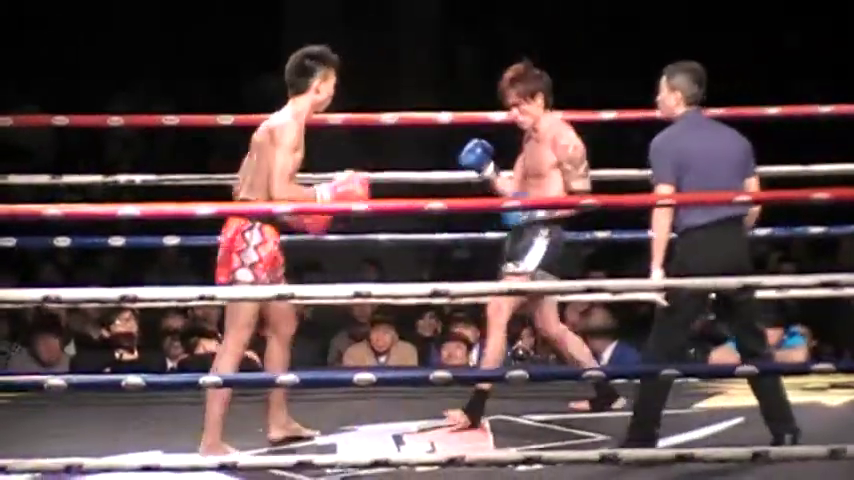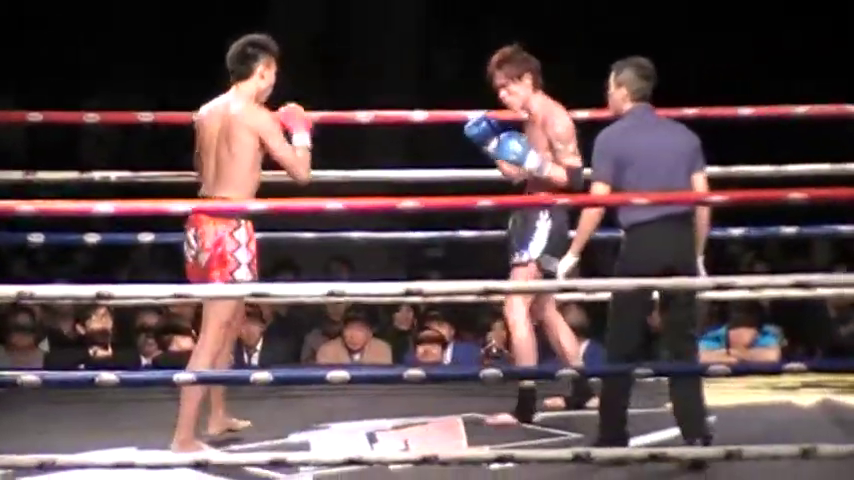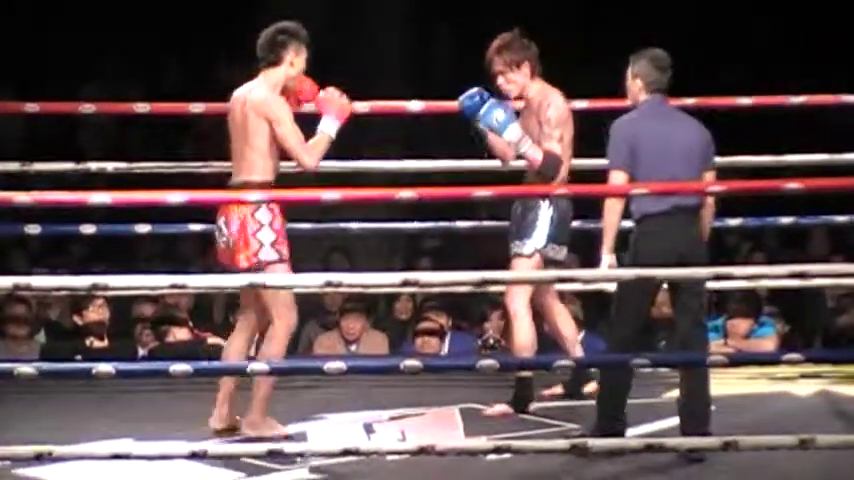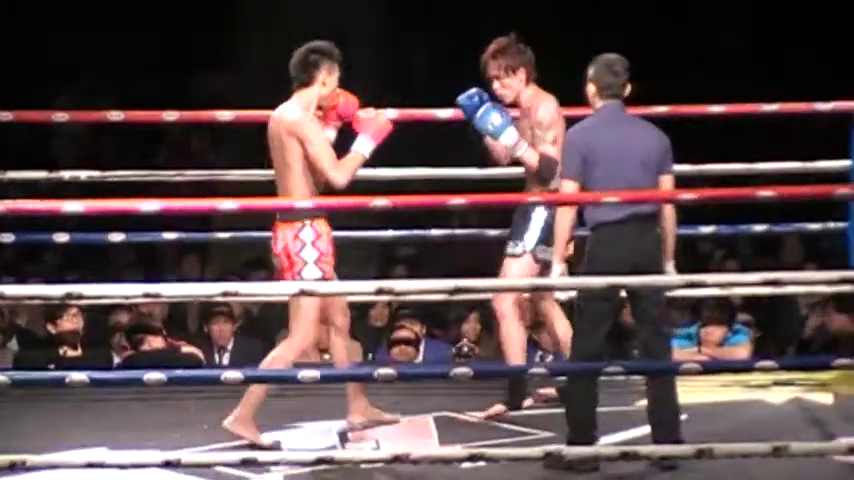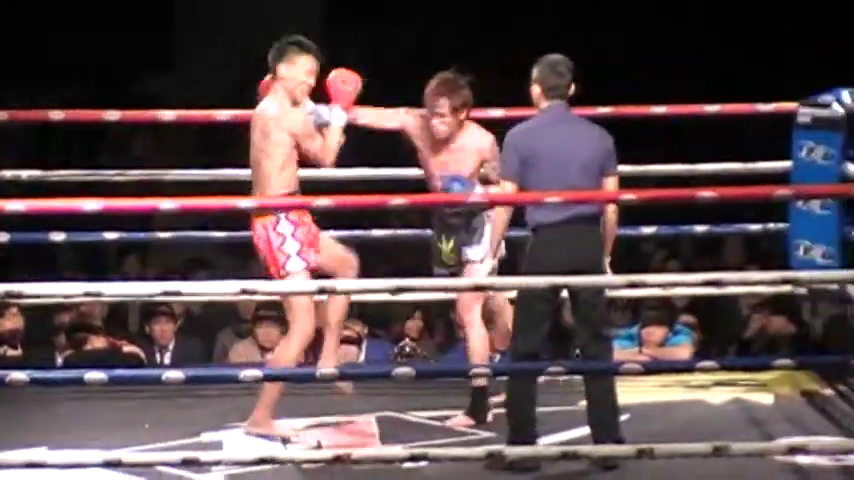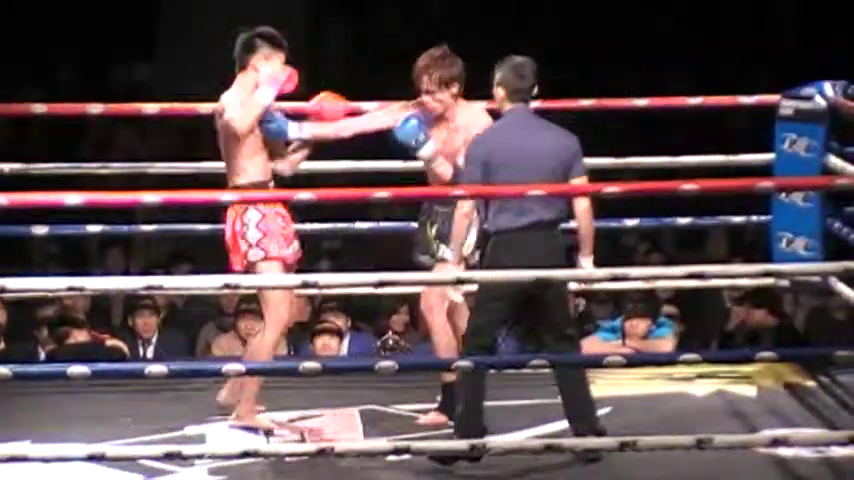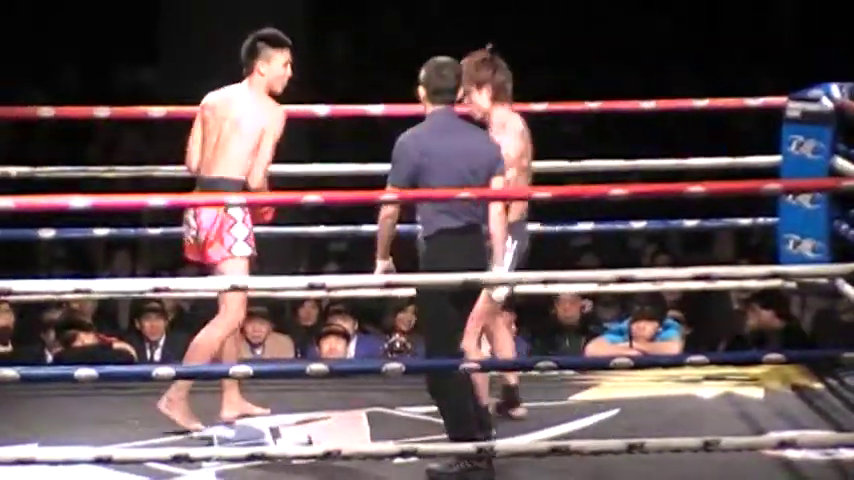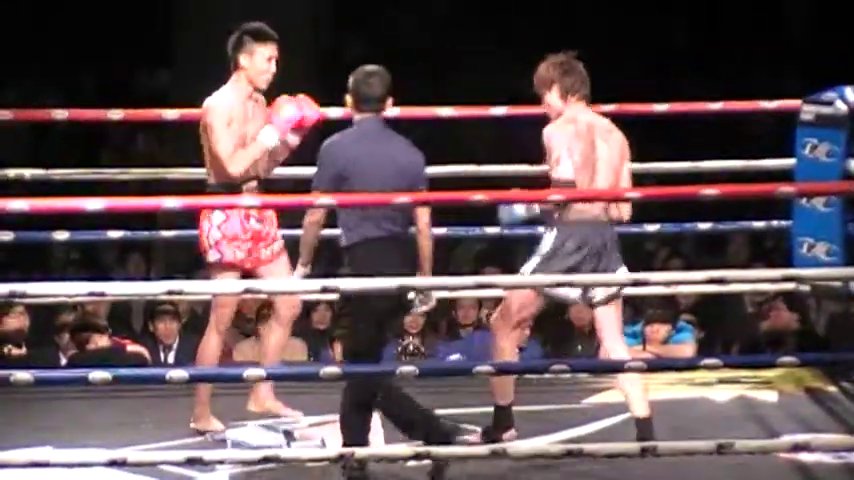
dt=0.4s
person 1, frame 1
left shoulder: (277, 123)
right shoulder: (289, 128)
left elbow: (246, 184)
right elbow: (279, 193)
left wrist: (295, 215)
right wrist: (333, 193)
left hip: (255, 233)
right hip: (252, 233)
left knee: (285, 326)
right knee: (236, 341)
left ankle: (279, 422)
right ankle: (211, 439)
person 1, frame 2
left shoulder: (207, 112)
right shoulder: (256, 116)
right elbow: (301, 173)
right wrist: (300, 132)
left hip: (204, 223)
right hip: (230, 229)
left knee: (229, 325)
right knee: (213, 337)
left ankle: (218, 416)
right ankle: (184, 437)
person 1, frame 3
left shoulder: (241, 95)
right shoulder: (270, 99)
right elbow: (307, 159)
left wrist: (291, 107)
right wrist: (331, 119)
left hip: (235, 210)
right hip: (256, 211)
left knee: (251, 317)
right knee: (284, 320)
left ankle: (223, 410)
right ankle: (255, 418)
person 1, frame 4
left shoulder: (282, 116)
right shoulder: (301, 120)
right elbow: (337, 177)
left wrist: (331, 126)
right wrist: (367, 139)
left hip: (297, 228)
right hip: (304, 230)
left knee: (339, 320)
right knee: (301, 338)
left ankle: (358, 409)
right ankle: (243, 416)
person 1, frame 5
left shoulder: (274, 109)
right shoulder: (279, 112)
left elbow: (302, 141)
right elbow: (326, 157)
left wrist: (312, 109)
right wrist: (339, 111)
left hip: (286, 219)
right hip: (280, 222)
left knee: (347, 263)
right knee: (302, 325)
left ankle: (328, 356)
right ankle: (260, 417)
person 1, frame 6
left shoulder: (252, 104)
right shoulder: (234, 101)
left elbow: (280, 167)
right elbow: (240, 127)
left wrist: (309, 137)
right wrist: (267, 90)
left hip: (270, 210)
right hip: (252, 214)
left knee: (285, 312)
right knee: (277, 317)
left ankle: (237, 386)
right ankle: (245, 411)
person 1, frame 7
left shoulder: (213, 100)
right shoulder: (271, 112)
left elbow: (193, 161)
right elbow: (255, 180)
right wrist: (266, 202)
left hip: (206, 205)
right hip: (230, 209)
left knee: (231, 309)
right knee: (232, 315)
left ankle: (232, 399)
right ankle: (176, 395)
person 1, frame 8
left shoulder: (259, 102)
right shoulder: (217, 105)
right elbow: (233, 167)
left wrist: (289, 137)
right wrist: (273, 130)
left hip: (257, 210)
right hip: (226, 213)
left knee: (288, 306)
right knee: (221, 320)
left ankle: (263, 394)
right ankle: (201, 412)
person 2, frame 1
left shoulder: (667, 141)
right shoulder: (736, 139)
left elbow: (664, 208)
right elbow: (754, 203)
left wrist: (657, 266)
left hip: (696, 249)
right hip: (735, 246)
left knee: (663, 347)
right knee: (752, 342)
left ankle: (641, 438)
right ankle: (784, 430)
person 2, frame 2
left shoulder: (612, 137)
right shoulder: (684, 135)
left elbow: (597, 204)
right elbow: (703, 200)
left wrist: (572, 253)
right wrist: (698, 255)
left hip: (641, 244)
right hip: (681, 242)
left knee: (623, 346)
right knee: (683, 344)
left ankle: (612, 439)
right ankle: (696, 435)
person 2, frame 3
left shoulder: (626, 127)
right shoulder: (697, 130)
left elbow: (617, 194)
right elbow: (708, 198)
left wrist: (607, 250)
left hip: (651, 235)
right hip: (690, 235)
left knee: (622, 334)
right knee: (693, 336)
left ankle: (608, 429)
right ankle: (696, 433)
person 2, frame 4
left shoulder: (580, 135)
right shoulder: (654, 135)
left elbow: (568, 203)
right elbow: (667, 204)
left wrist: (558, 259)
right wrist: (667, 258)
left hip: (606, 244)
right hip: (646, 243)
left knee: (587, 348)
right knee: (656, 343)
left ankle: (581, 446)
right ankle: (668, 441)
person 2, frame 5
left shoulder: (521, 136)
right shoulder: (599, 137)
left elbow: (505, 203)
right elbow: (610, 206)
left wrist: (490, 254)
right wrist: (603, 254)
left hip: (546, 245)
right hip: (587, 243)
left knee: (527, 347)
right knee: (596, 344)
left ankle: (522, 446)
right ankle: (608, 442)
person 2, frame 6
left shoulder: (485, 141)
right shoulder: (564, 140)
left elbow: (465, 208)
right elbow: (582, 205)
left wrist: (454, 262)
right wrist: (586, 255)
left hip: (508, 249)
right hip: (551, 247)
left knee: (478, 344)
right knee: (563, 342)
left ankle: (467, 437)
right ankle: (588, 432)
person 2, frame 7
left shoulder: (412, 141)
right shoulder: (485, 143)
left elbow: (390, 210)
right elbow: (497, 210)
left wrist: (383, 258)
right wrist: (498, 265)
left hip: (440, 253)
right hip: (474, 251)
left knee: (442, 354)
right knee: (451, 345)
right ankle: (478, 430)
person 2, frame 8
left shoulder: (336, 148)
right shoulder: (410, 152)
left elbow: (316, 215)
right elbow: (423, 223)
left wrist: (304, 263)
right wrist: (425, 278)
left hip: (365, 262)
right hip: (399, 261)
left knee: (365, 365)
right knee: (361, 359)
left ankle: (436, 436)
person 3, frame 1
left shoulder: (564, 139)
right shoulder: (531, 138)
left elbow: (581, 198)
right elbow: (513, 190)
left wrist: (535, 209)
right wrist: (486, 169)
left hip: (543, 235)
right hip: (530, 235)
left knee: (497, 313)
right knee: (548, 324)
left ankle: (475, 409)
right ankle: (606, 390)
person 3, frame 2
left shoulder: (555, 118)
right shoulder: (529, 119)
left elbow: (574, 178)
right elbow: (515, 174)
left wrist: (533, 161)
right wrist: (491, 145)
left hip: (545, 219)
right hip: (530, 217)
left knee: (515, 310)
right knee: (542, 310)
left ankle: (525, 405)
person 3, frame 3
left shoulder: (552, 104)
right shoulder: (529, 105)
left elbow: (551, 167)
right elbow: (507, 155)
left wrist: (513, 132)
right wrist: (483, 122)
left hip: (547, 207)
right hip: (533, 205)
left knee: (516, 300)
right knee: (544, 296)
left ankle: (522, 395)
right ankle: (581, 375)
person 3, frame 4
left shoulder: (544, 107)
right shoulder: (526, 108)
left elbow: (547, 170)
right elbow: (503, 157)
left wrist: (509, 135)
right wrist: (481, 120)
left hip: (542, 211)
right hip: (538, 211)
left knee: (504, 302)
right knee: (542, 300)
left ankle: (516, 395)
person 3, frame 5
left shoulder: (482, 142)
right shoulder: (419, 122)
right elbow: (366, 116)
left wrist: (474, 193)
left hip: (478, 224)
right hip: (447, 226)
left knee: (469, 311)
right knee: (494, 302)
left ankle: (478, 406)
person 3, frame 6
left shoulder: (478, 123)
right shoulder: (414, 111)
right elbow: (352, 125)
left wrist: (425, 149)
right wrist: (296, 130)
right hip: (435, 211)
left knee: (432, 305)
right knee: (449, 302)
left ankle: (450, 403)
person 3, frame 7
left shoulder: (506, 137)
right shoulder: (505, 126)
left hip: (502, 237)
left knee: (466, 331)
right knee: (489, 318)
right ankle: (511, 396)
person 3, frame 8
left shoulder: (559, 129)
right shoulder: (616, 136)
left elbow: (565, 183)
right elbow: (623, 209)
left wrist: (528, 207)
left hip: (566, 238)
right hip: (604, 240)
left knee: (504, 325)
right knee: (615, 347)
left ankle: (501, 424)
right ankle: (645, 433)
